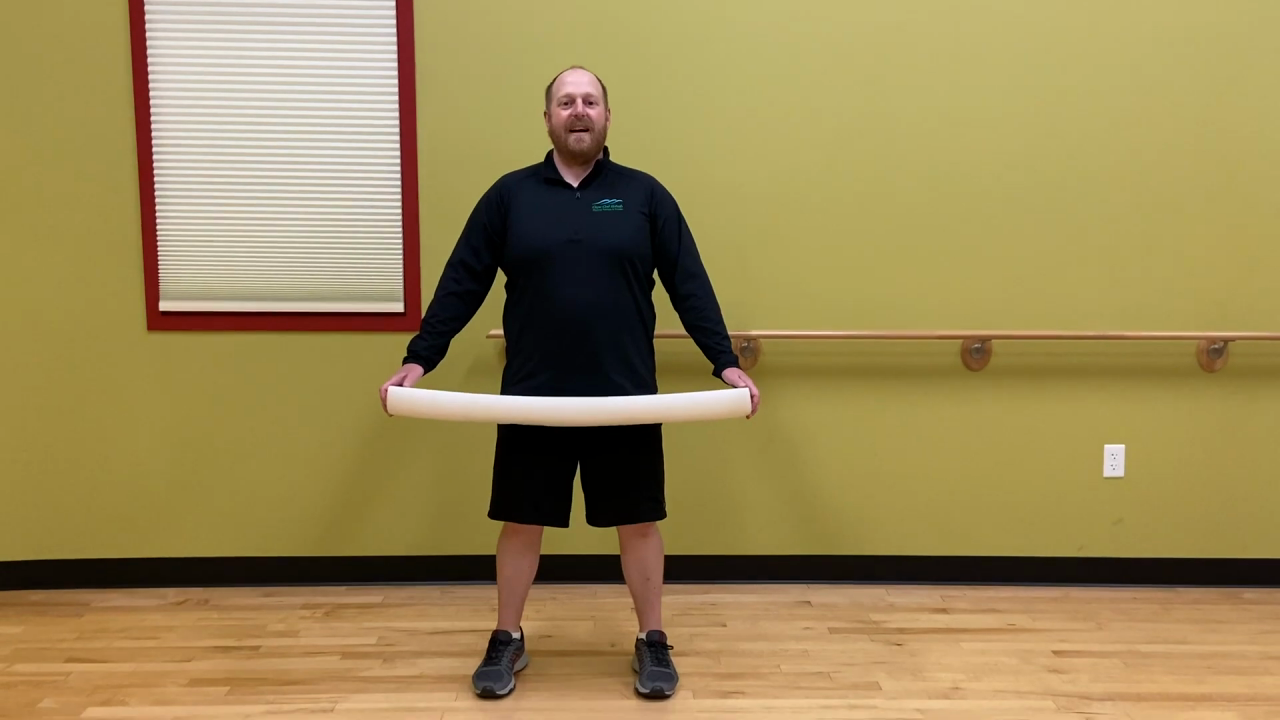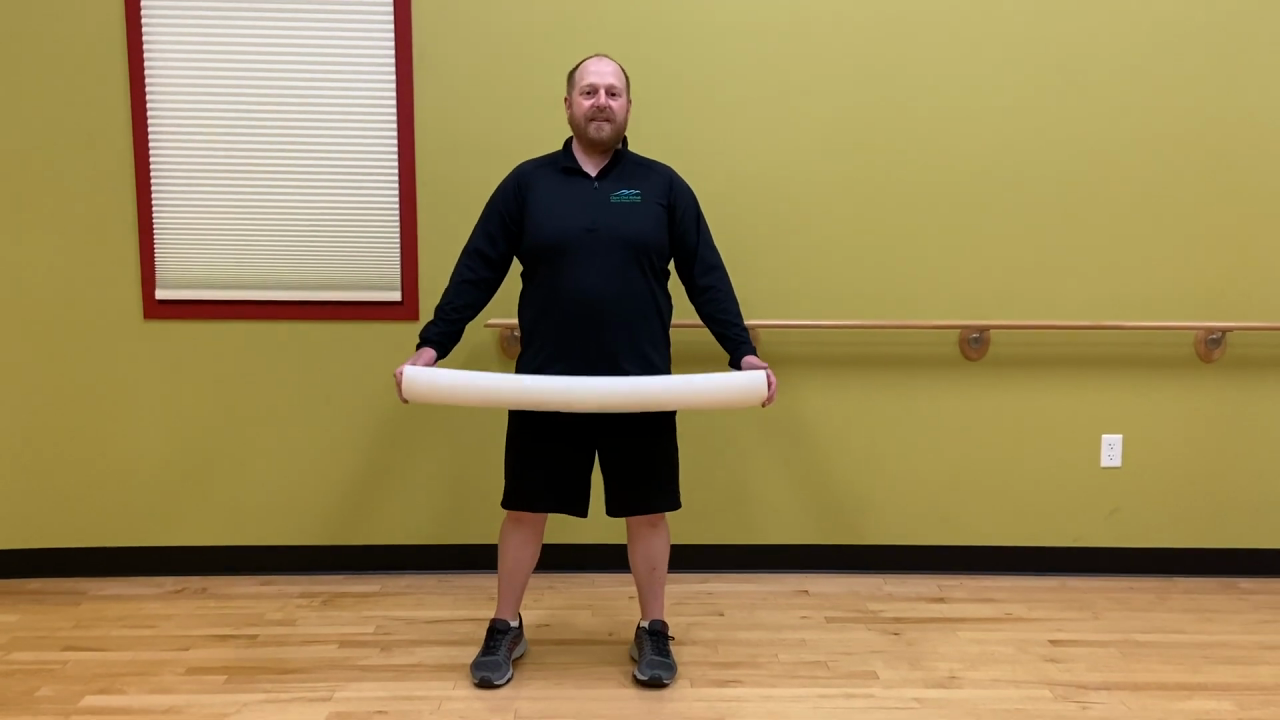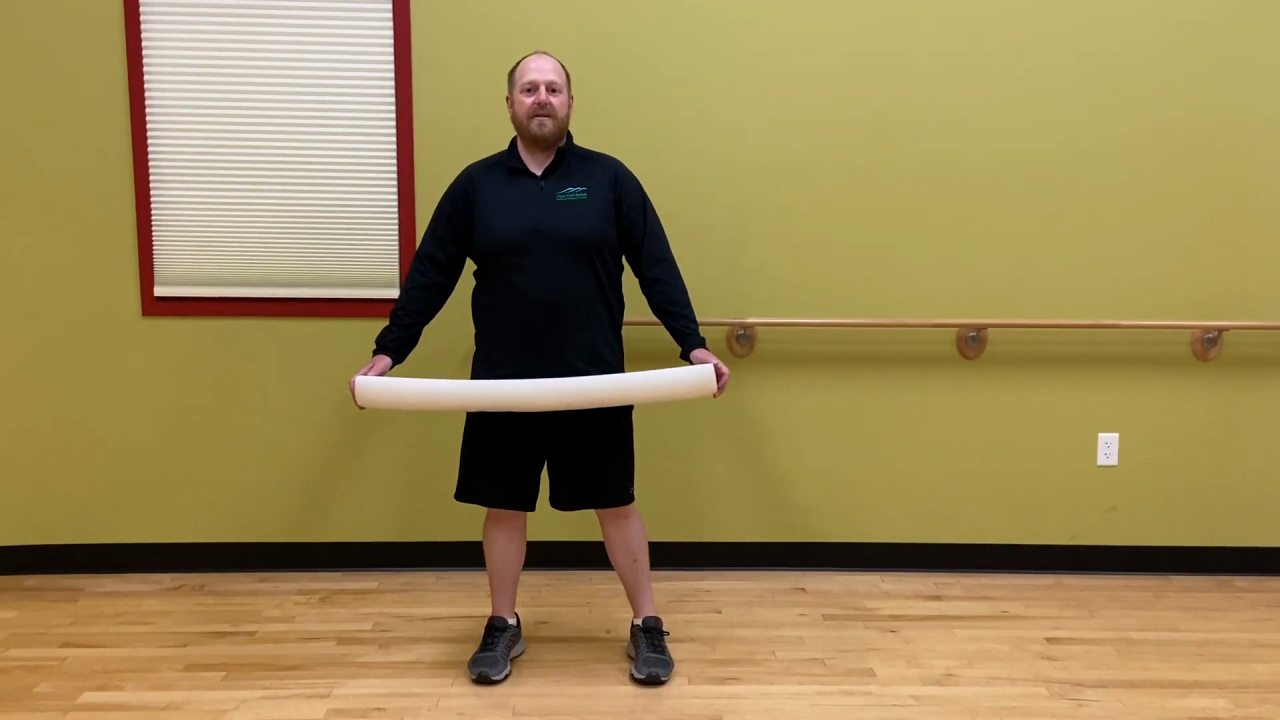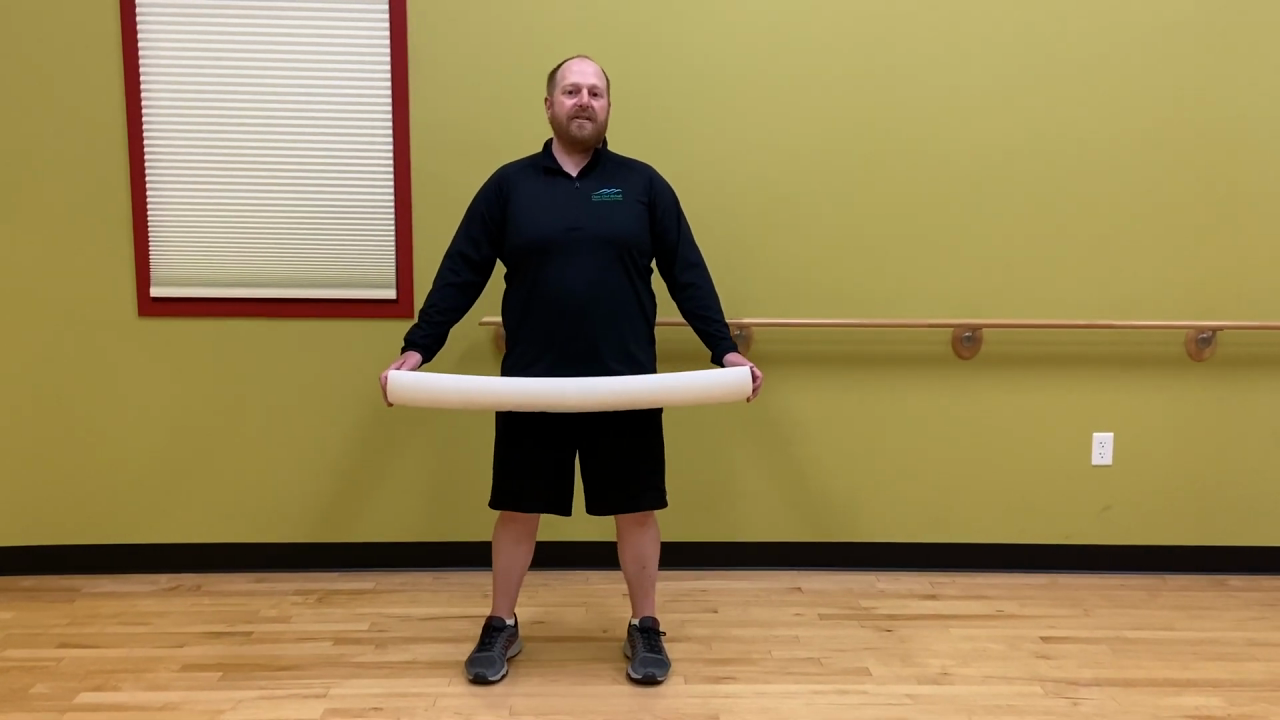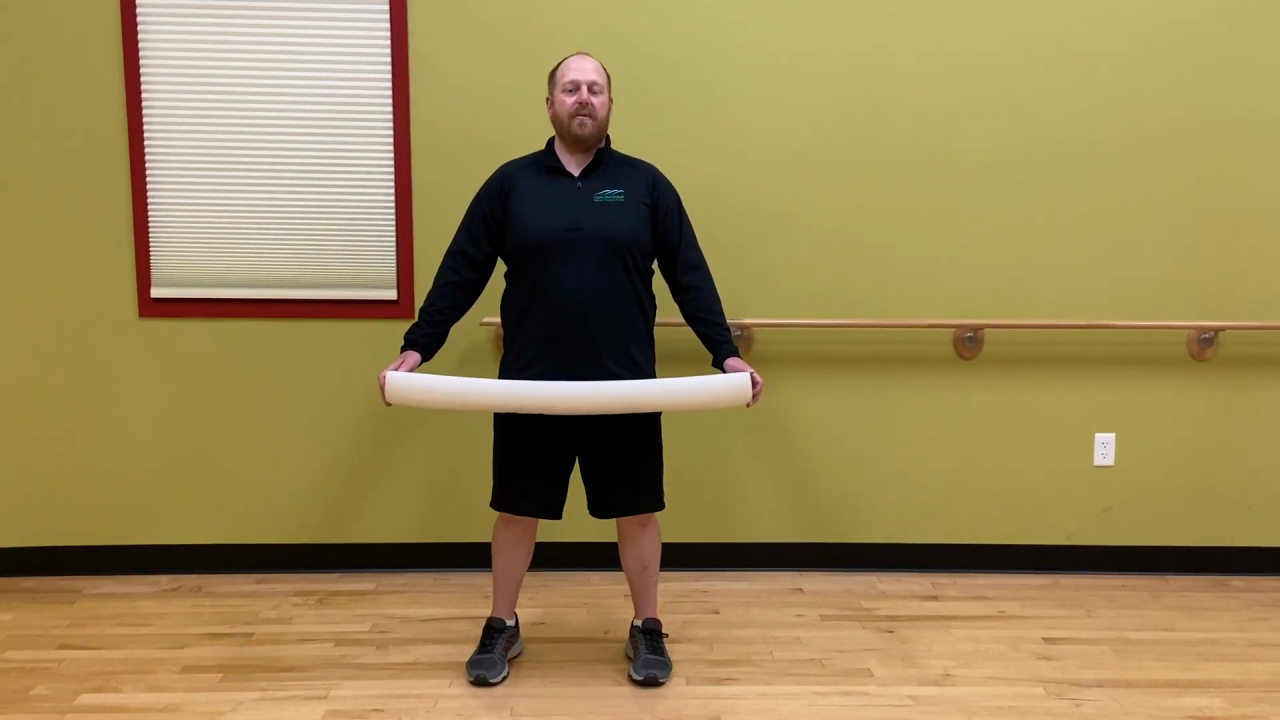
dt=1s
person 1, frame 1
left shoulder: (645, 195)
right shoulder: (510, 195)
left elbow: (689, 285)
right elbow: (461, 284)
left wrist: (726, 362)
right wrist: (418, 359)
left hip: (626, 399)
right hip: (532, 400)
left knee: (638, 523)
right knee: (521, 523)
left ankle: (652, 643)
right ankle: (507, 640)
person 1, frame 2
left shoulder: (662, 185)
right shoulder: (527, 183)
left elbow: (706, 277)
right elbow: (477, 270)
left wrist: (742, 352)
right wrist: (432, 344)
left knee: (646, 513)
right knee: (525, 511)
left ankle: (652, 631)
right ankle: (504, 628)
person 1, frame 3
left shoulder: (609, 178)
right shoulder: (475, 184)
left elbow: (656, 268)
right elbow: (430, 275)
left wrist: (692, 344)
right wrist: (388, 350)
left hip: (595, 384)
right hip: (503, 385)
left knee: (616, 504)
right knee: (503, 507)
left ankle: (647, 626)
right ankle: (503, 626)
person 1, frame 4
left shoulder: (642, 184)
right shoulder: (509, 185)
left elbow: (687, 274)
right elbow: (460, 274)
left wrist: (724, 349)
right wrist: (417, 347)
left hip: (626, 386)
right hip: (532, 387)
left knee: (635, 510)
right knee: (517, 510)
left ankle: (644, 628)
right ankle: (501, 626)
person 1, frame 5
left shoulder: (646, 184)
right shoulder: (511, 183)
left elbow: (689, 276)
right elbow: (461, 272)
left wrist: (726, 353)
right wrist: (417, 346)
left hip: (624, 387)
right hip: (530, 387)
left knee: (637, 513)
right knee: (517, 511)
left ankle: (646, 629)
right ankle: (501, 628)
